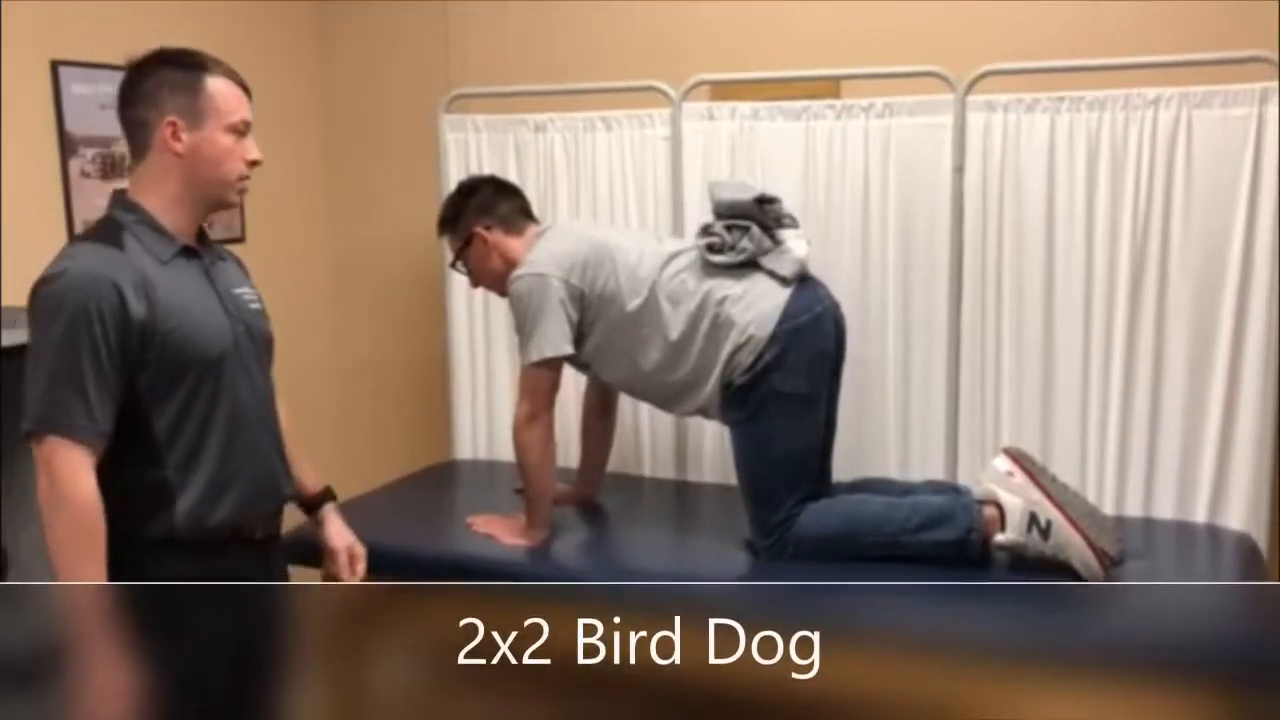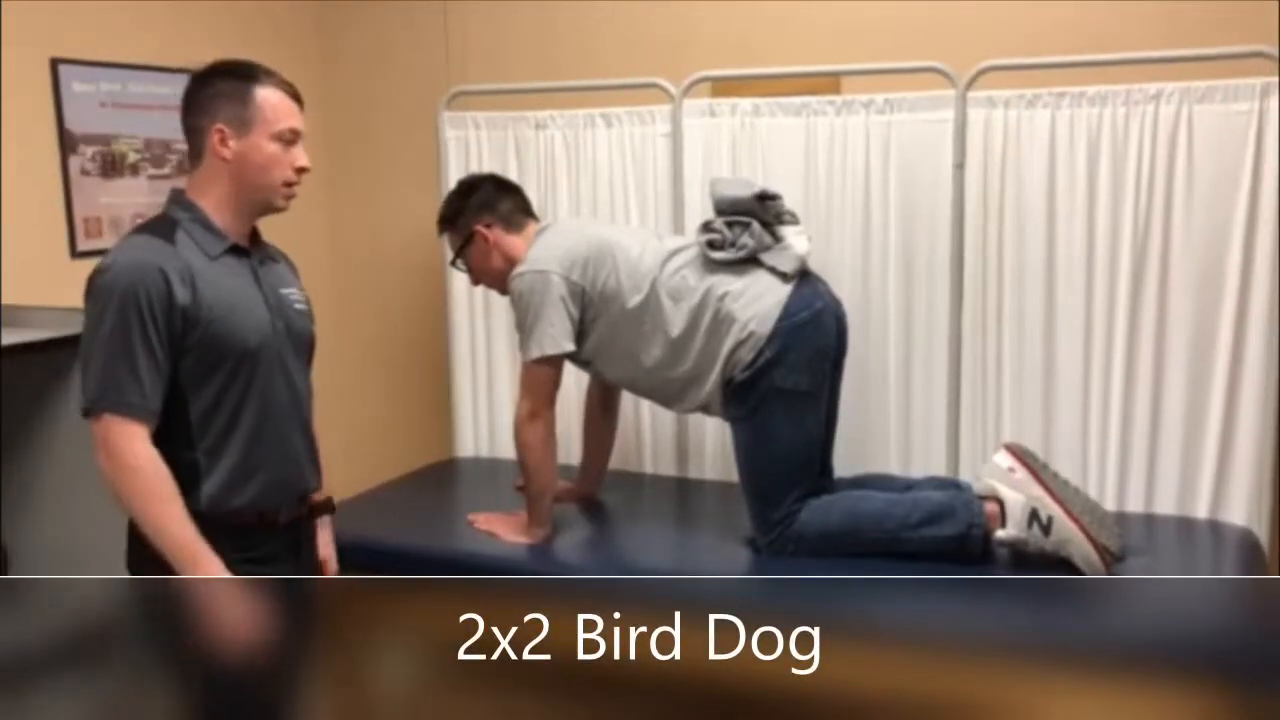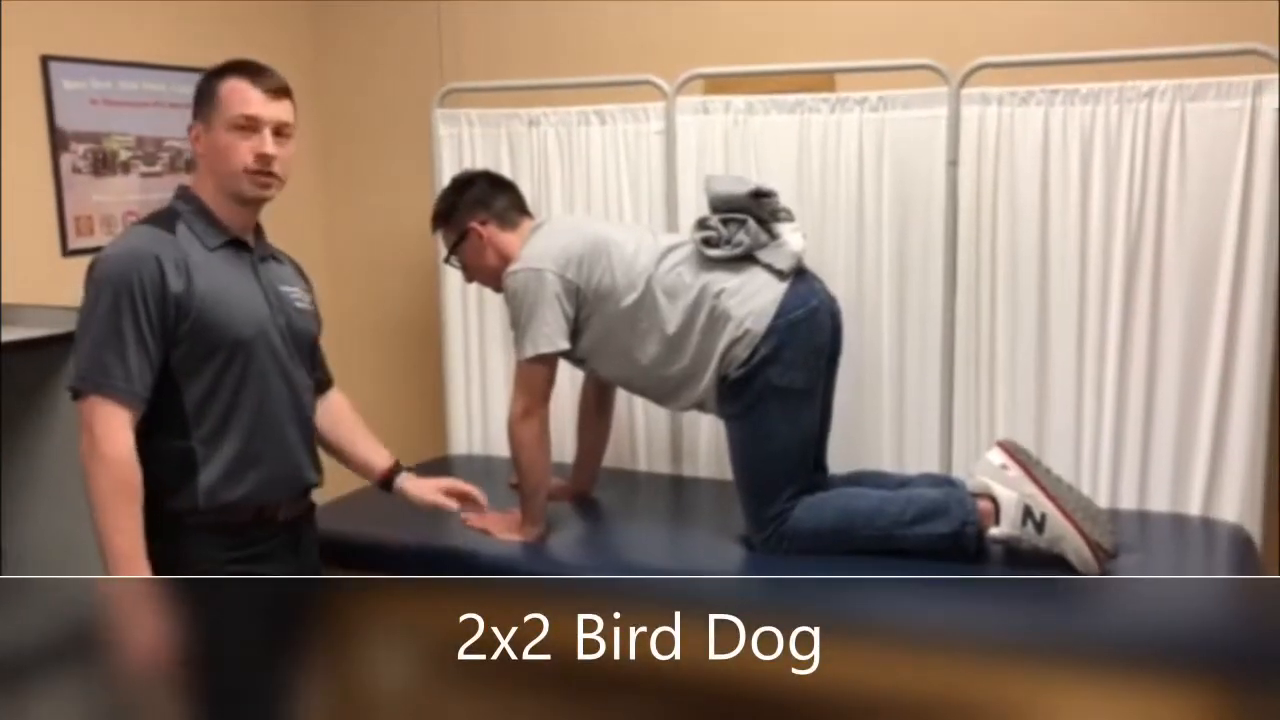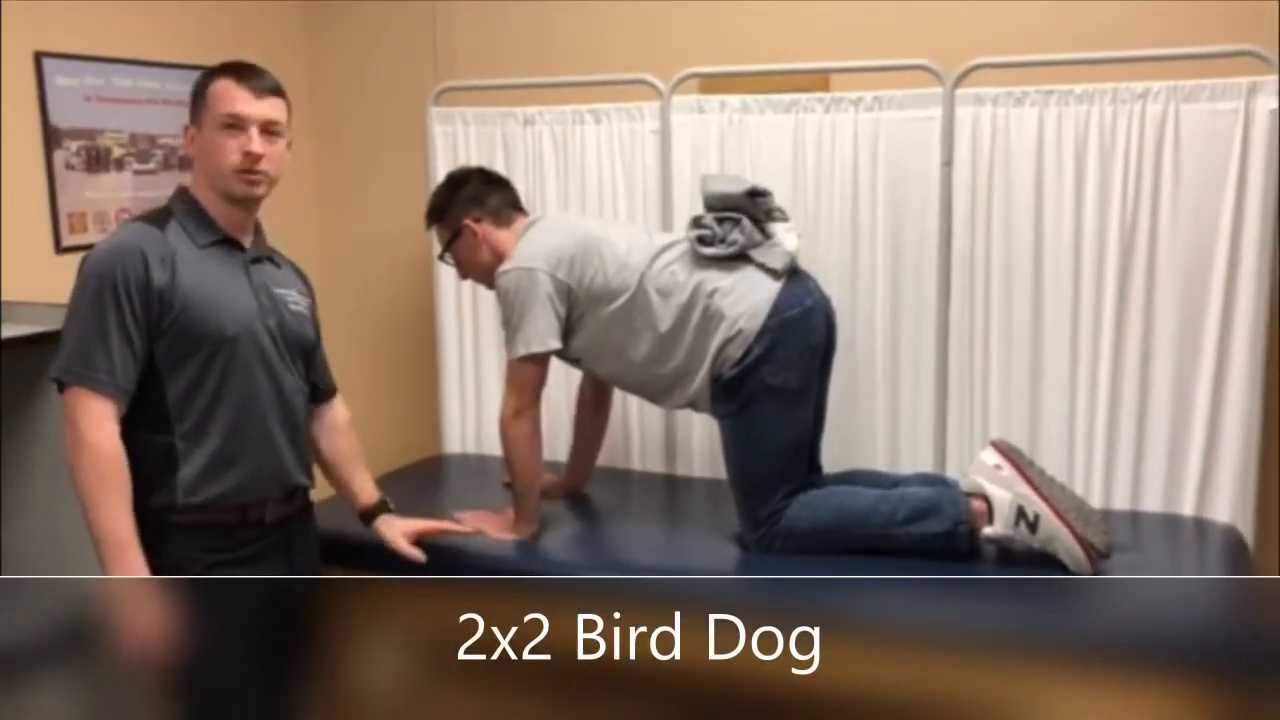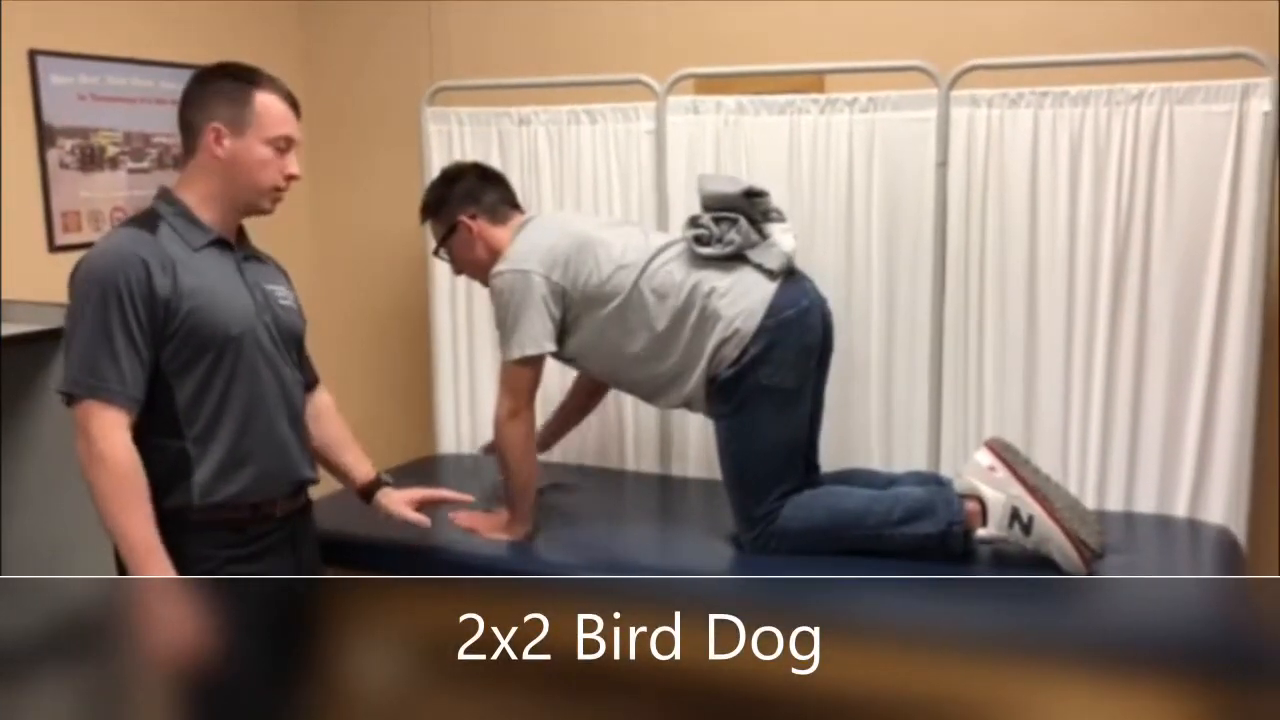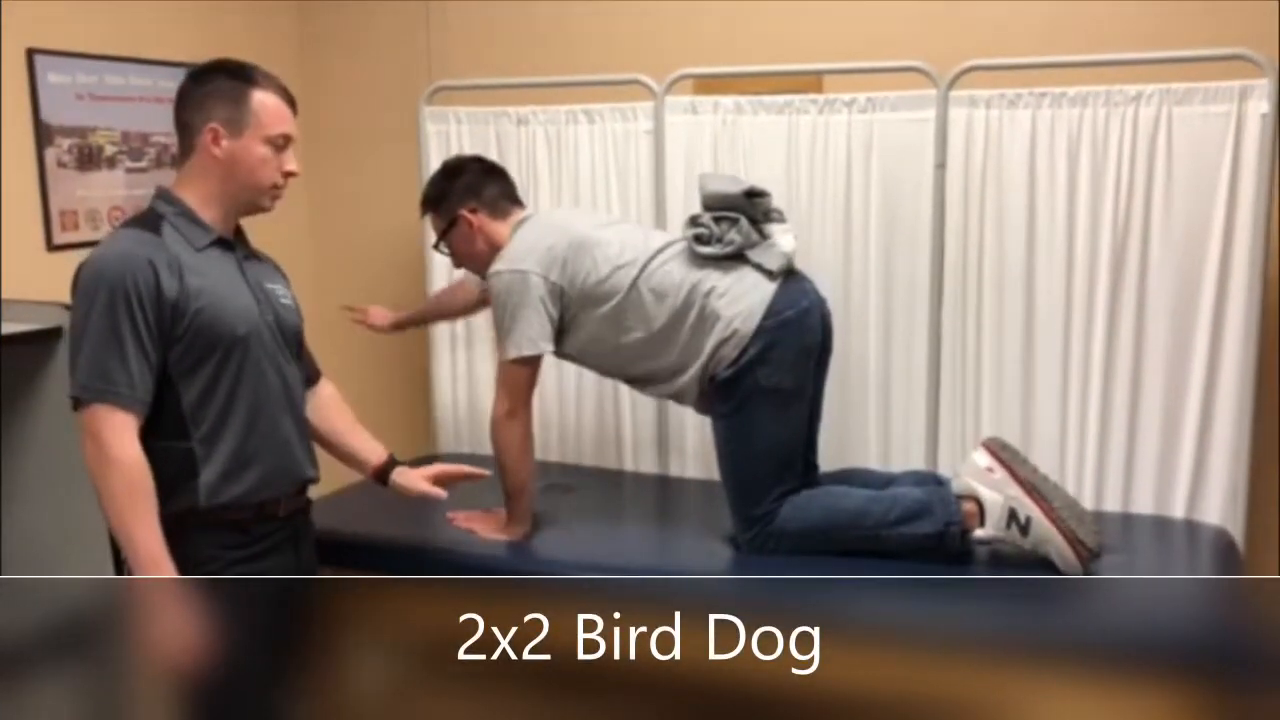
dt=0.5s
person 1, frame 1
left shoulder: (537, 276)
right shoulder: (572, 253)
left elbow: (533, 416)
right elbow: (603, 386)
left wrist: (533, 524)
right wrist: (582, 488)
left hip: (770, 343)
right hip: (798, 314)
left knee: (783, 535)
right knee: (800, 505)
left ankle: (995, 520)
right ankle: (989, 496)
person 1, frame 2
left shoulder: (538, 275)
right shoulder: (574, 250)
left elbow: (534, 413)
right elbow: (604, 384)
left wrist: (534, 521)
right wrist: (584, 485)
left hip: (770, 340)
right hip: (798, 311)
left knee: (785, 530)
right knee: (801, 499)
left ankle: (996, 516)
right ankle: (991, 493)
person 1, frame 3
left shoulder: (534, 272)
right shoulder: (568, 248)
left elbow: (528, 412)
right elbow: (599, 383)
left wrist: (528, 521)
right wrist: (578, 483)
left hip: (766, 338)
right hip: (794, 309)
left knee: (779, 527)
right knee: (796, 495)
left ankle: (990, 514)
right ankle: (982, 488)
person 1, frame 4
left shoulder: (524, 271)
right shoulder: (561, 244)
left elbow: (519, 410)
right elbow: (599, 376)
left wrist: (522, 519)
right wrist: (572, 480)
left hip: (759, 337)
right hip: (788, 308)
left knee: (773, 525)
right knee: (789, 492)
left ankle: (984, 512)
right ankle: (978, 491)
person 1, frame 5
left shoulder: (519, 271)
right shoulder: (556, 241)
left elbow: (513, 410)
right elbow: (603, 366)
left wrist: (517, 519)
right wrist: (538, 445)
left hip: (756, 339)
right hip: (785, 308)
left knee: (768, 525)
right knee: (790, 493)
left ankle: (977, 514)
right ankle: (969, 488)
person 1, frame 6
left shoulder: (519, 270)
right shoulder: (545, 235)
left elbow: (511, 412)
right elbow: (479, 287)
left wrist: (514, 519)
right wrist: (399, 318)
left hip: (752, 341)
right hip: (783, 308)
left knee: (765, 525)
right knee: (787, 493)
left ankle: (974, 513)
right ankle: (966, 487)
person 2, frame 1
left shoulder: (225, 268)
right shoulder: (93, 280)
right elbow: (66, 471)
left wrist: (321, 507)
right wrist: (96, 640)
left hip: (256, 563)
right hip: (173, 582)
person 2, frame 2
left shoulder: (277, 269)
right shoulder: (144, 272)
right elbow: (121, 445)
left wrist: (319, 513)
right wrist: (210, 576)
left hip: (287, 547)
right hip: (213, 560)
person 2, frame 3
left shoulder: (285, 272)
right shoulder: (142, 261)
right elbow: (108, 432)
left wrist: (398, 477)
right wrist: (134, 592)
left hip: (292, 541)
right hip: (205, 558)
person 2, frame 4
left shoulder: (288, 277)
right shoulder: (133, 260)
right elbow: (92, 423)
left wrist: (375, 511)
right wrist: (128, 577)
left hip: (291, 543)
right hip: (196, 557)
person 2, frame 5
left shoulder: (266, 272)
right shoulder: (129, 264)
right elbow: (103, 434)
left wrist: (374, 486)
right wrist: (157, 585)
left hip: (291, 542)
right hip: (203, 558)
person 2, frame 6
left shoulder: (262, 269)
right shoulder: (132, 264)
right elbow: (111, 437)
left wrist: (389, 469)
right wrist: (160, 593)
left hip: (289, 541)
right hip: (205, 558)
